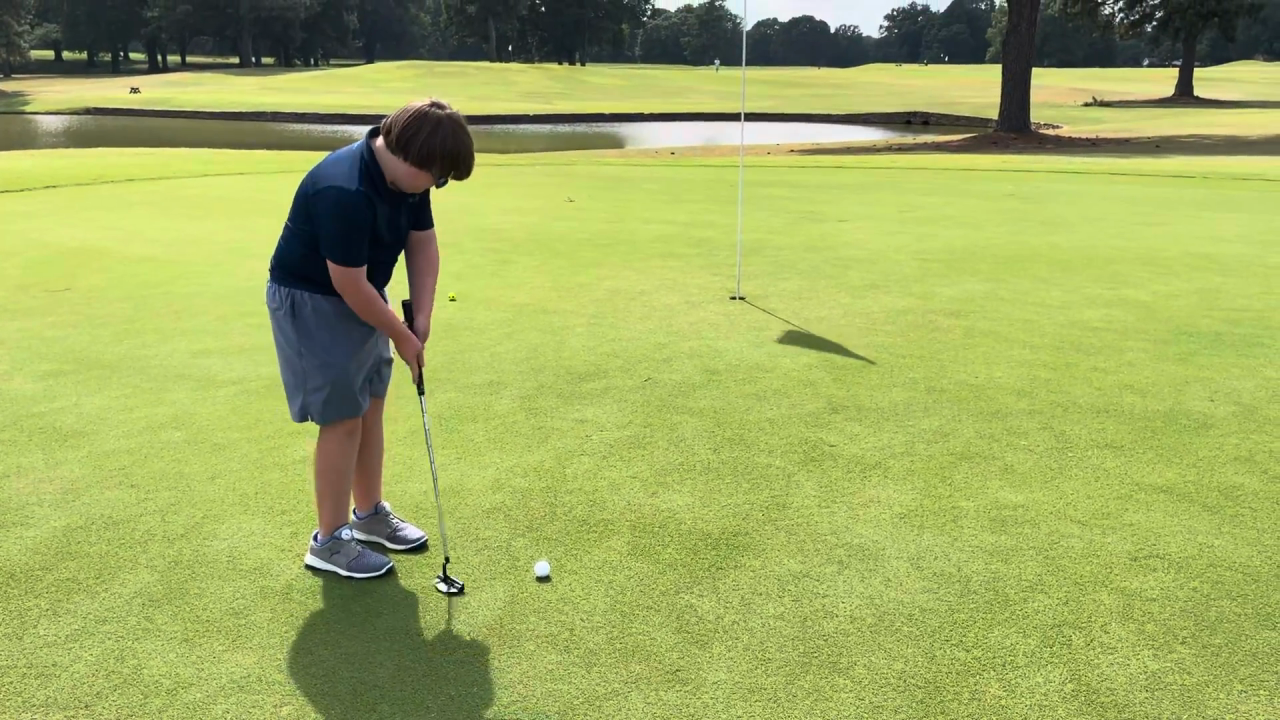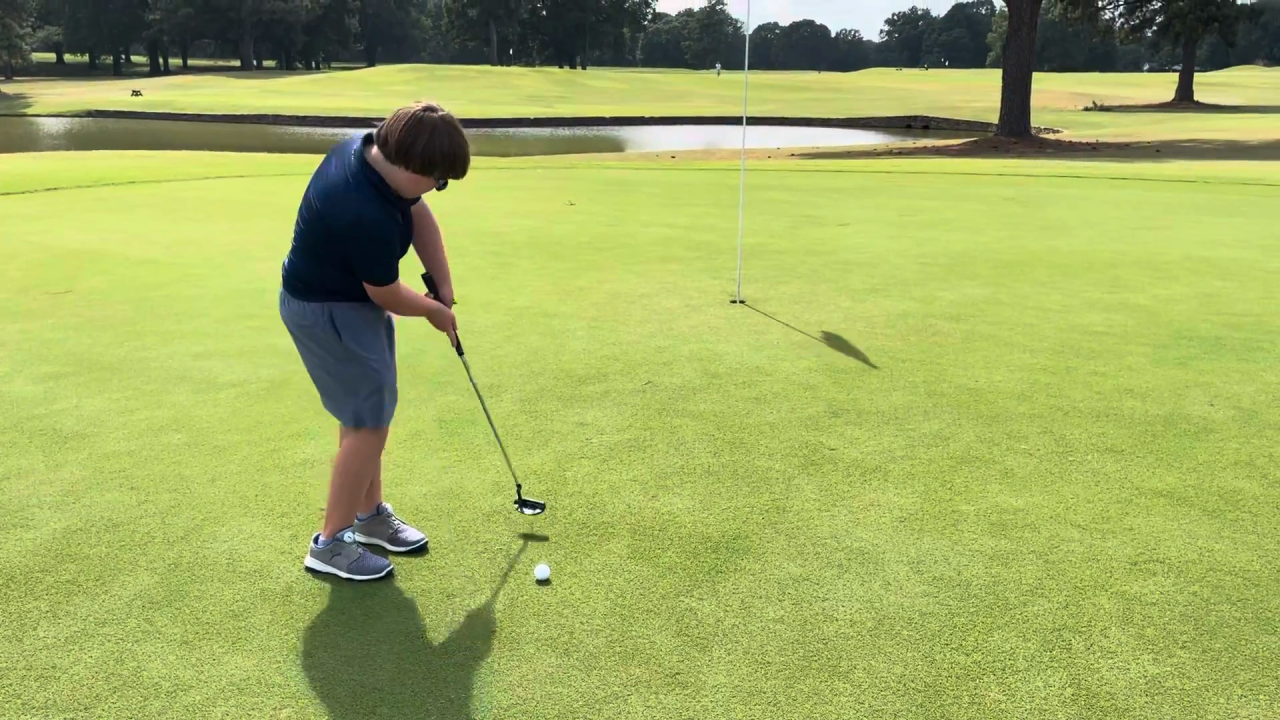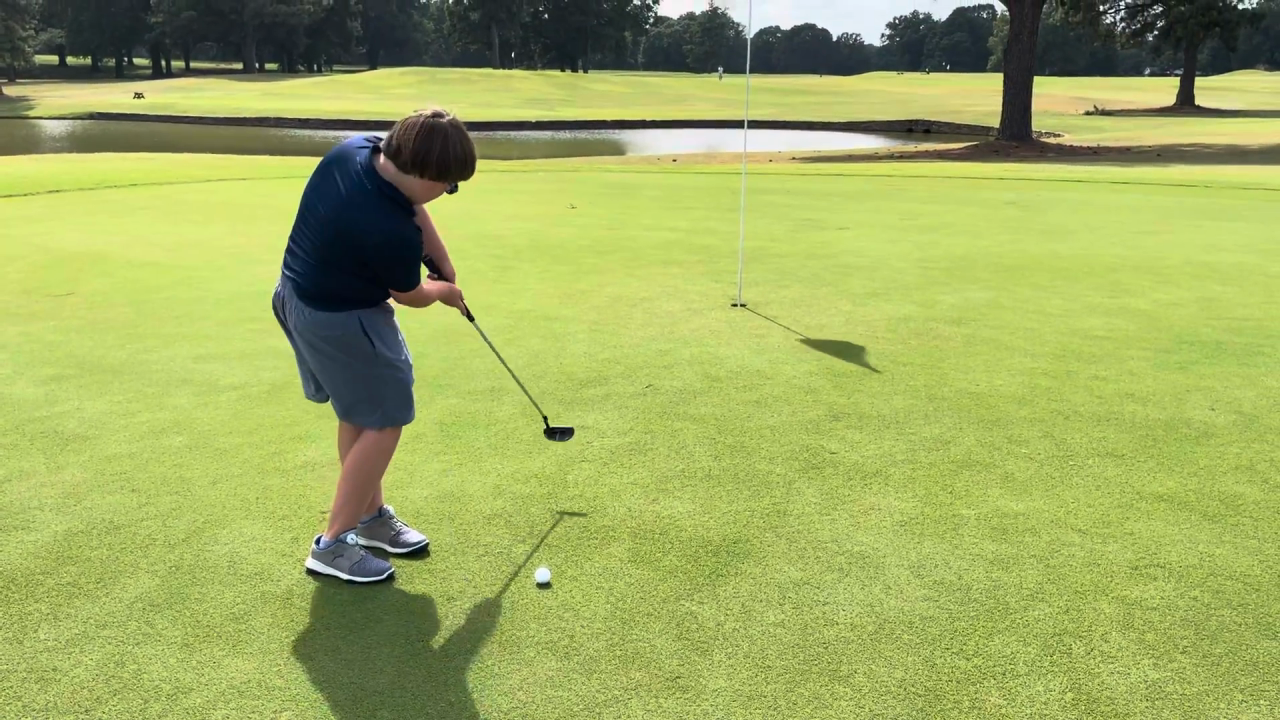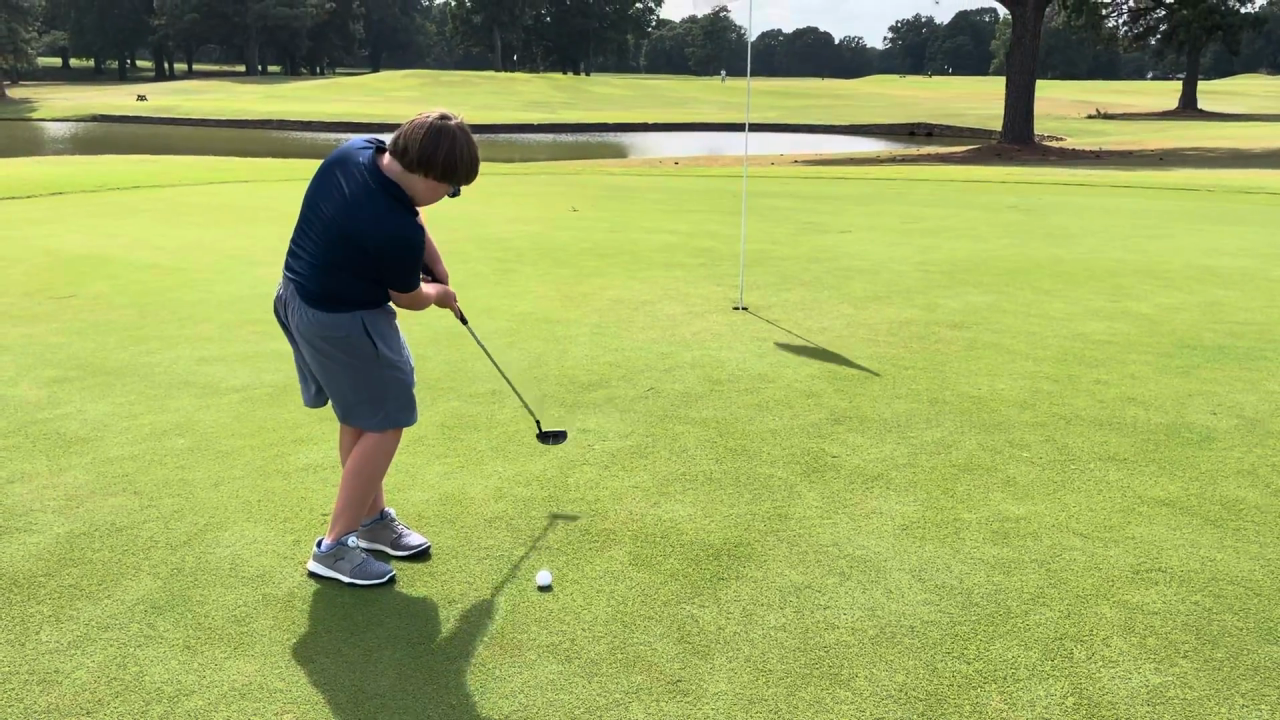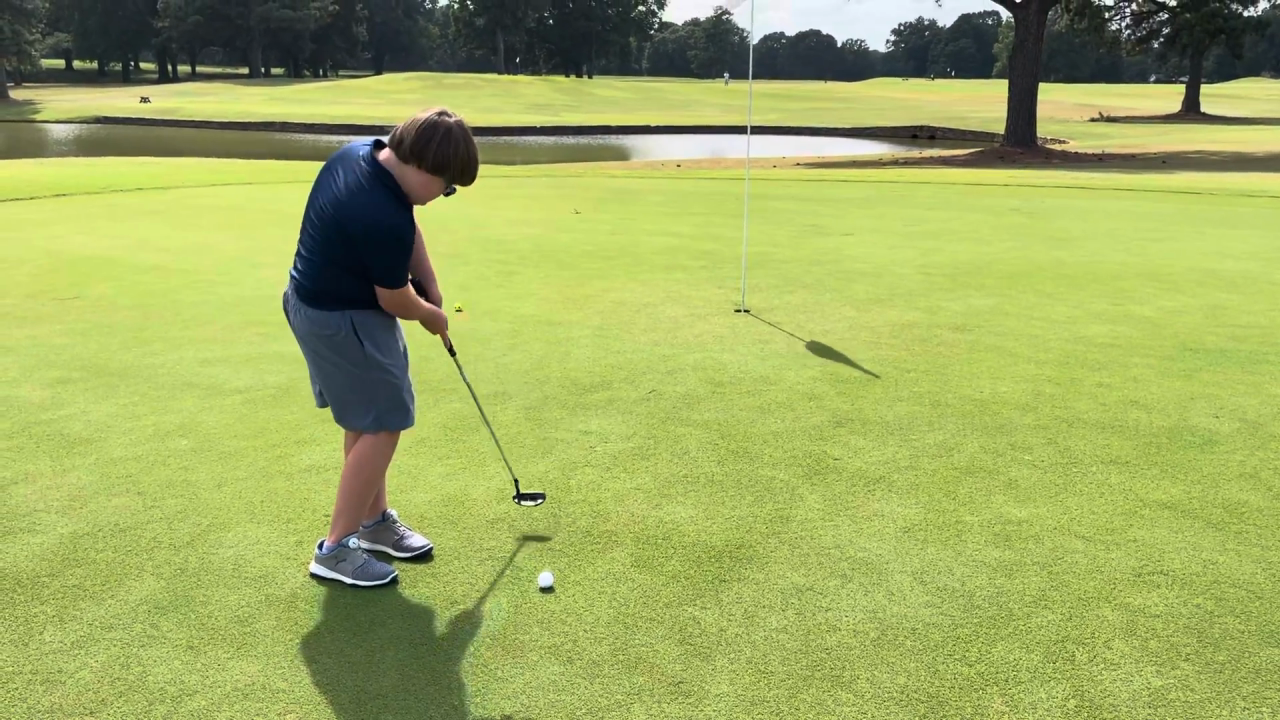
dt=0.2s
person 1, frame 1
left shoulder: (403, 178)
right shoulder: (345, 193)
left elbow: (423, 243)
right elbow: (348, 283)
left wrist: (422, 317)
right wrist: (400, 333)
left hip: (355, 297)
right hip: (310, 301)
left knee: (370, 406)
right knee: (342, 415)
left ankle: (369, 514)
right ankle: (329, 540)
person 1, frame 2
left shoulder: (364, 147)
right shoulder: (366, 217)
left elbow: (419, 216)
right elbow: (388, 297)
left wrist: (444, 282)
right wrist: (434, 311)
left hip: (332, 295)
right hip: (327, 310)
left knee: (366, 409)
right knee: (369, 420)
left ankle: (369, 514)
right ankle: (331, 542)
person 1, frame 3
left shoulder: (358, 149)
right shoulder: (392, 233)
right elbow: (409, 295)
left wrist: (445, 265)
right wrist: (442, 290)
left hip: (302, 295)
right hip: (340, 318)
left knee: (360, 412)
right knee: (384, 421)
left ankle: (371, 517)
right ankle: (332, 543)
person 1, frame 4
left shoulder: (359, 151)
right shoulder: (393, 231)
right elbow: (408, 298)
left wrist: (437, 268)
right wrist: (439, 294)
left hip: (306, 298)
right hip: (343, 319)
left knee: (361, 416)
right knee: (385, 423)
left ankle: (372, 519)
right ankle: (334, 546)
person 1, frame 5
left shoulder: (364, 154)
right shoulder: (380, 217)
right elbow: (394, 299)
left wrist: (431, 290)
right wrist: (431, 314)
left hip: (324, 302)
right hip: (340, 317)
left knee: (369, 418)
right knee: (383, 425)
left ankle: (375, 521)
right ankle: (336, 548)
